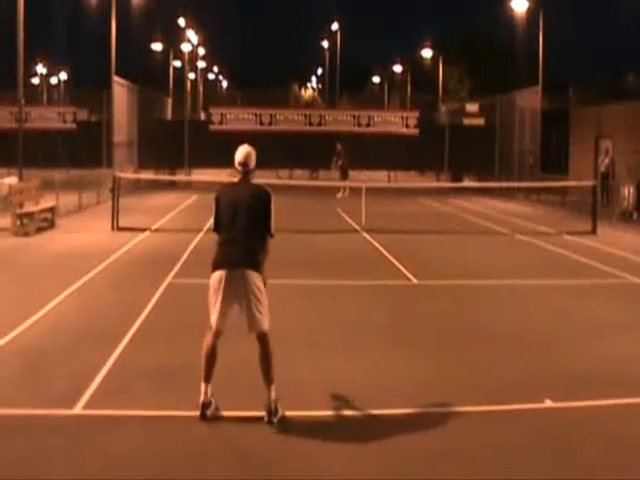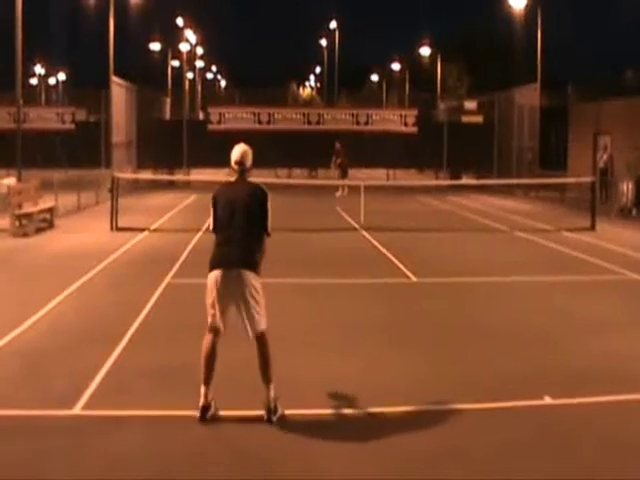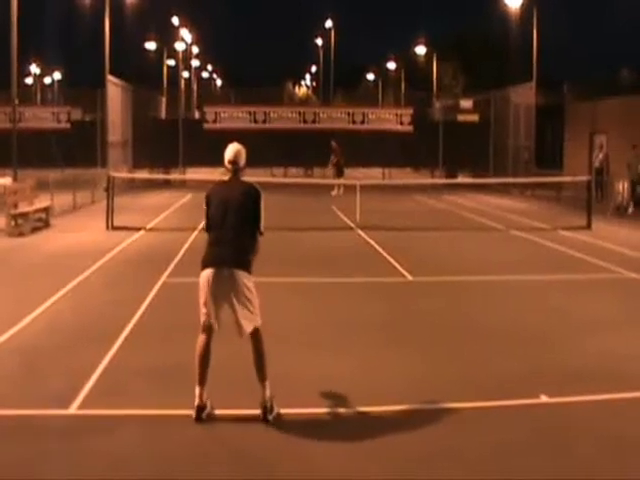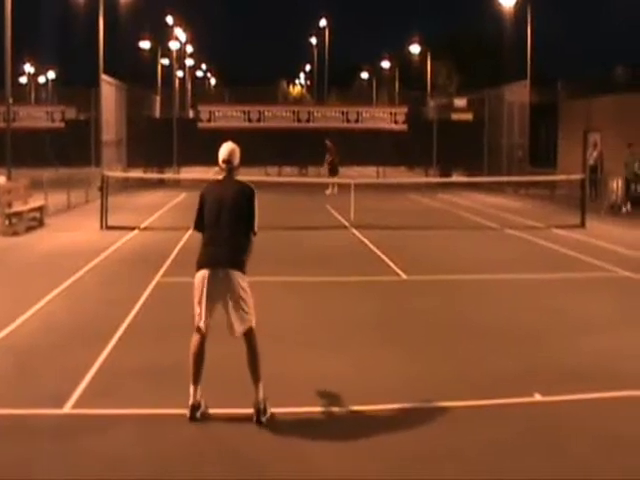
dt=0.1s
person 1, frame 1
left shoulder: (222, 193)
right shoulder: (263, 195)
right elbow: (266, 239)
right wrist: (260, 267)
left hip: (221, 267)
right hip: (249, 268)
left knee: (214, 331)
right knee: (263, 334)
left ankle: (205, 397)
right ankle: (271, 402)
person 1, frame 2
left shoulder: (219, 193)
right shoulder: (259, 193)
right elbow: (263, 238)
right wrist: (257, 265)
left hip: (218, 266)
right hip: (245, 268)
left knee: (213, 332)
right knee: (260, 334)
left ankle: (205, 400)
right ankle: (270, 401)
person 1, frame 3
left shoulder: (213, 192)
right shoulder: (253, 192)
right elbow: (255, 237)
right wrist: (248, 263)
left hip: (210, 265)
right hip: (238, 267)
left knee: (206, 331)
right knee: (255, 332)
left ankle: (200, 400)
right ankle: (266, 400)
person 1, frame 4
left shoulder: (207, 191)
right shoulder: (247, 192)
left elbow: (201, 230)
right elbow: (250, 237)
left hip: (206, 266)
right hip: (233, 267)
left knee: (200, 331)
right knee: (249, 332)
left ankle: (195, 399)
right ankle: (260, 402)
